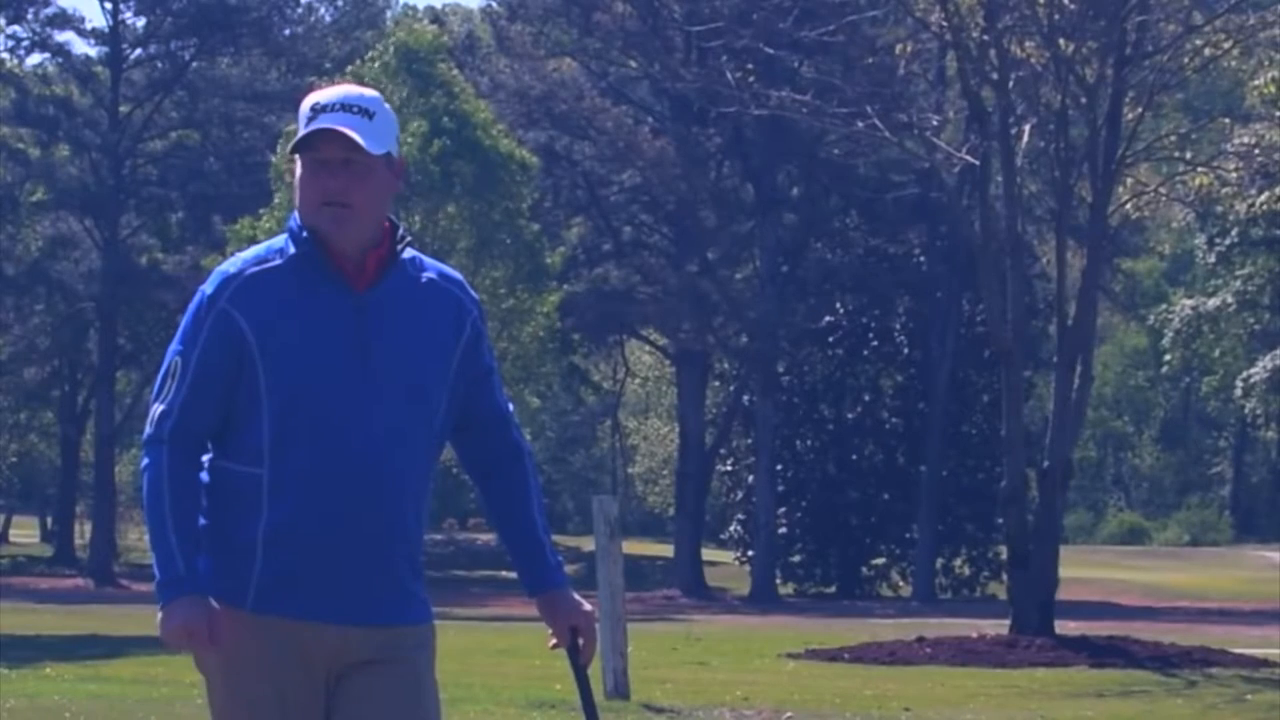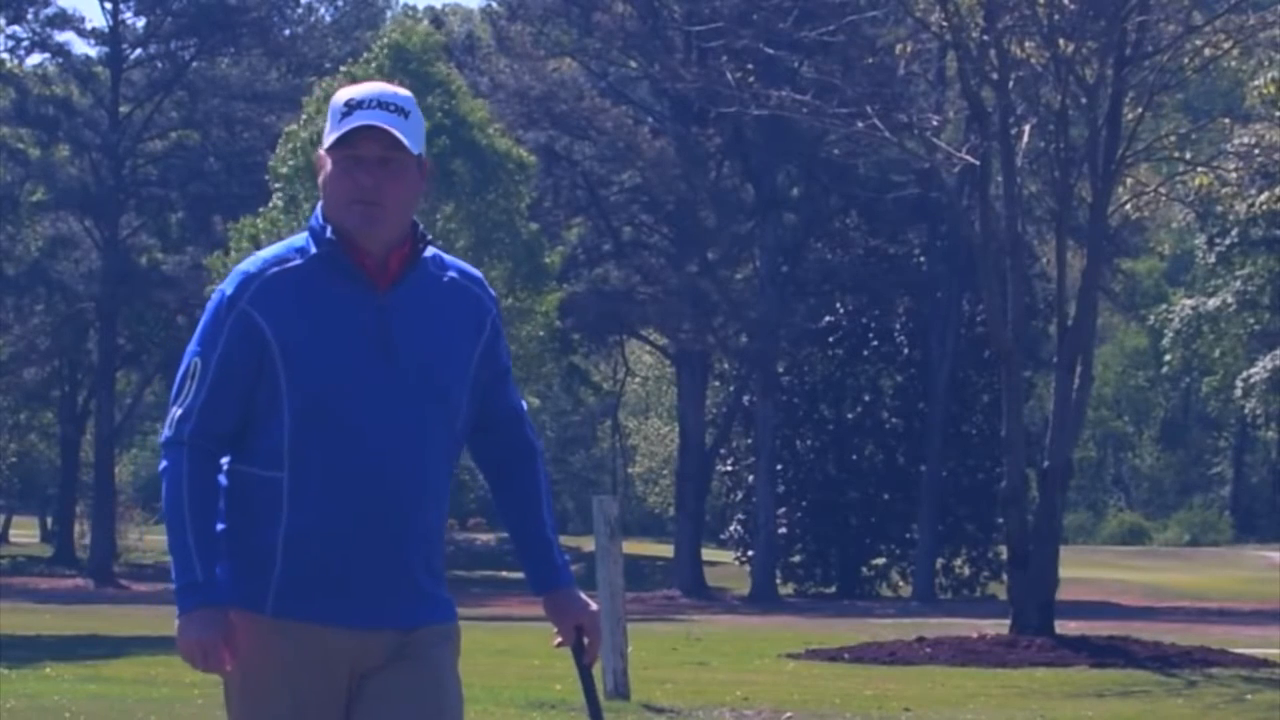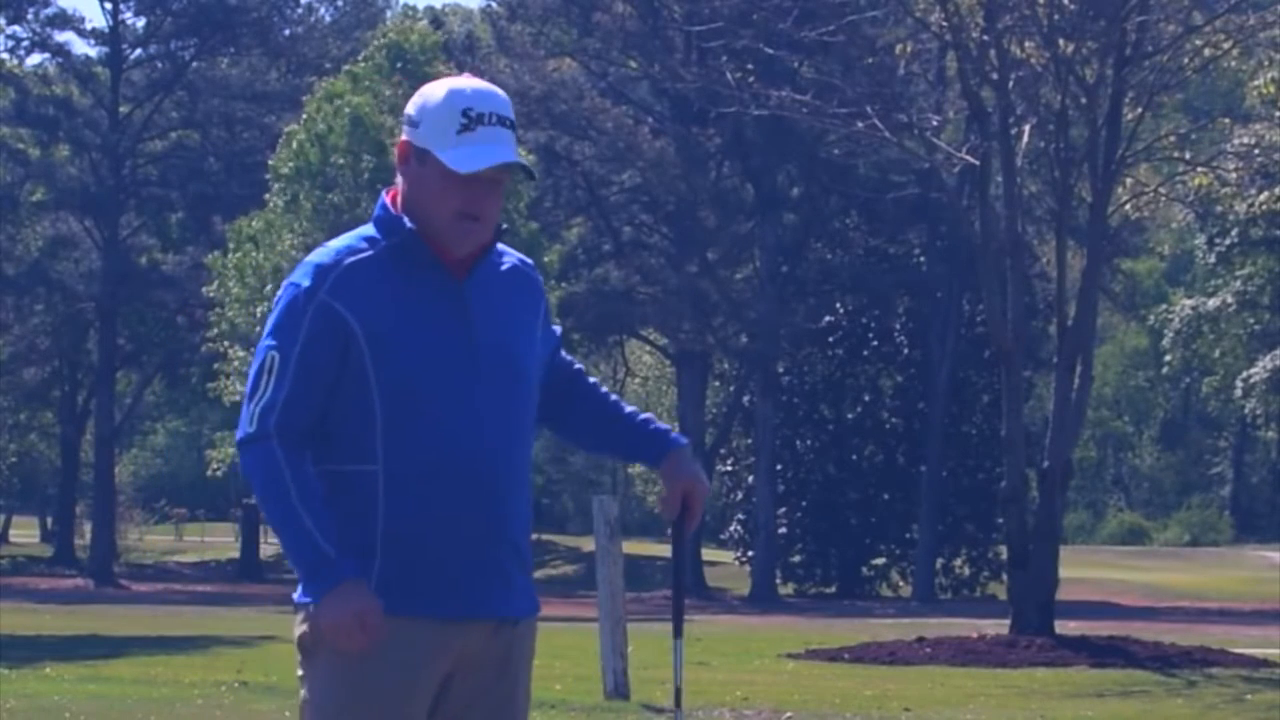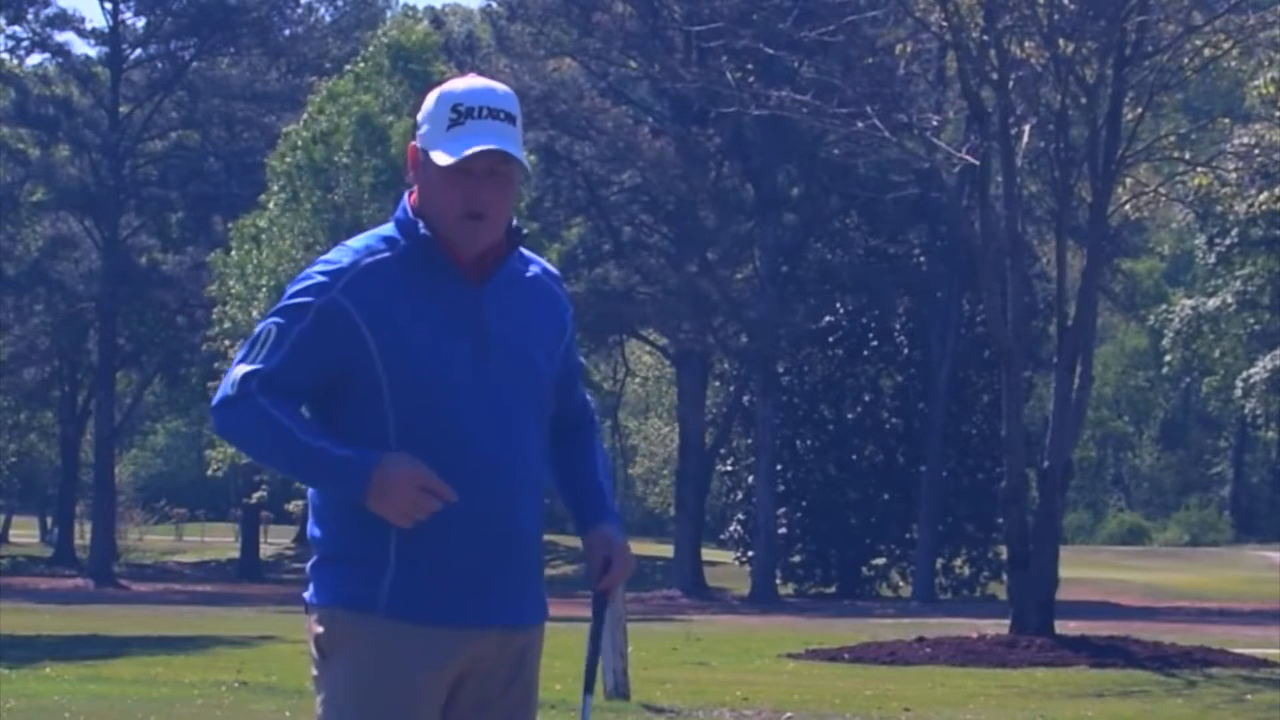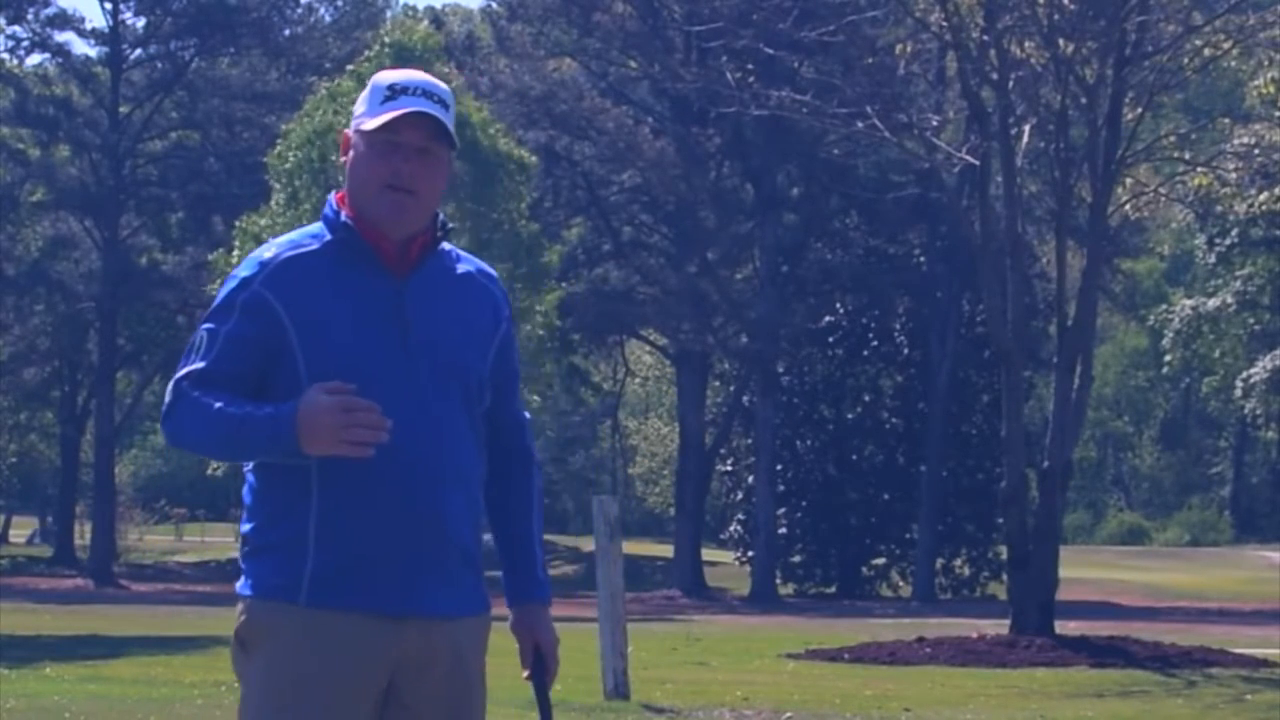
dt=1s
person 1, frame 1
left shoulder: (447, 303)
right shoulder: (240, 292)
left elbow: (498, 451)
right elbow: (172, 442)
left wrist: (547, 583)
right wrist: (180, 586)
left hip: (393, 624)
right hip: (258, 616)
person 1, frame 2
left shoulder: (467, 300)
right shoulder: (260, 291)
left elbow: (510, 450)
right elbow: (190, 446)
left wrist: (554, 581)
right wrist: (198, 595)
left hip: (416, 626)
right hip: (278, 618)
person 1, frame 3
left shoulder: (520, 284)
right shoulder: (334, 283)
left elbow: (562, 392)
right elbow: (268, 438)
left wrist: (662, 446)
right wrist: (329, 577)
left hip: (498, 614)
right hip: (372, 616)
person 1, frame 4
left shoulder: (542, 291)
right shoulder: (350, 284)
left elbow: (569, 419)
right elbow: (242, 404)
left wrist: (597, 515)
right wrist: (360, 475)
left hip: (510, 617)
right hip: (379, 616)
person 1, frame 5
left shoulder: (480, 292)
right shoulder: (276, 277)
left elbow: (509, 453)
right elbow: (185, 408)
left wrist: (529, 593)
right wrist: (291, 429)
left hip: (450, 612)
right hip: (307, 609)
